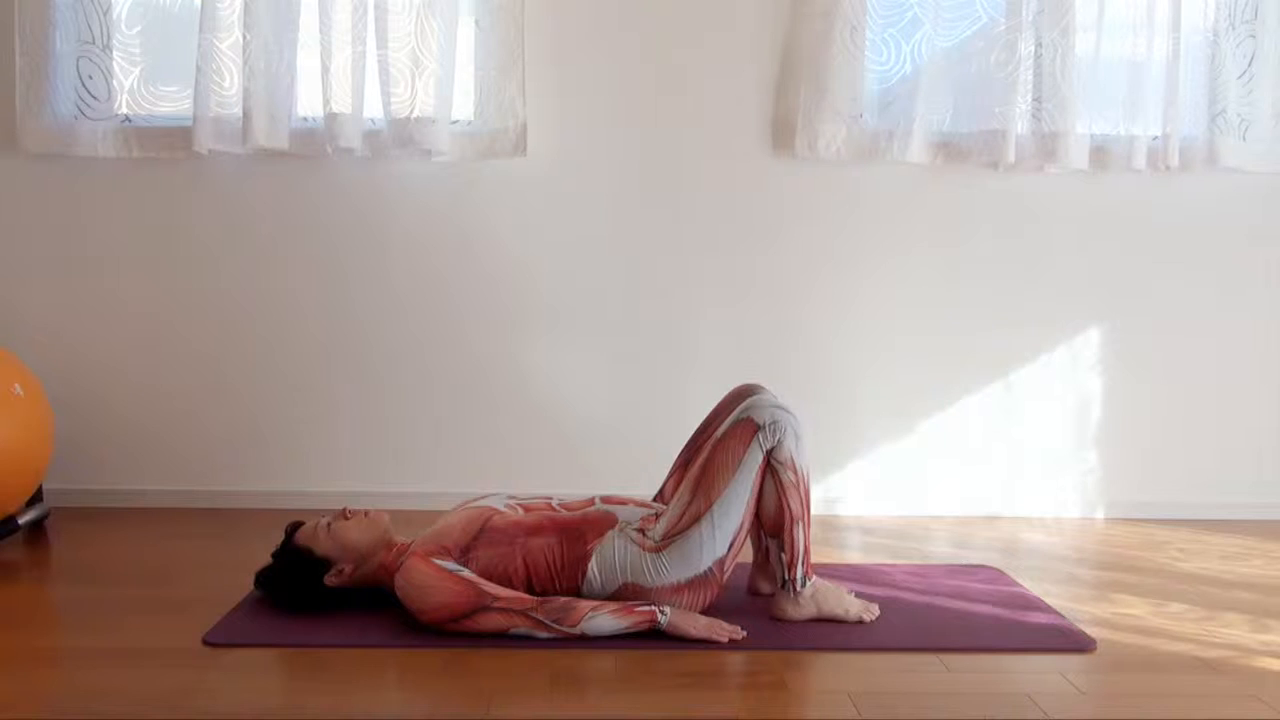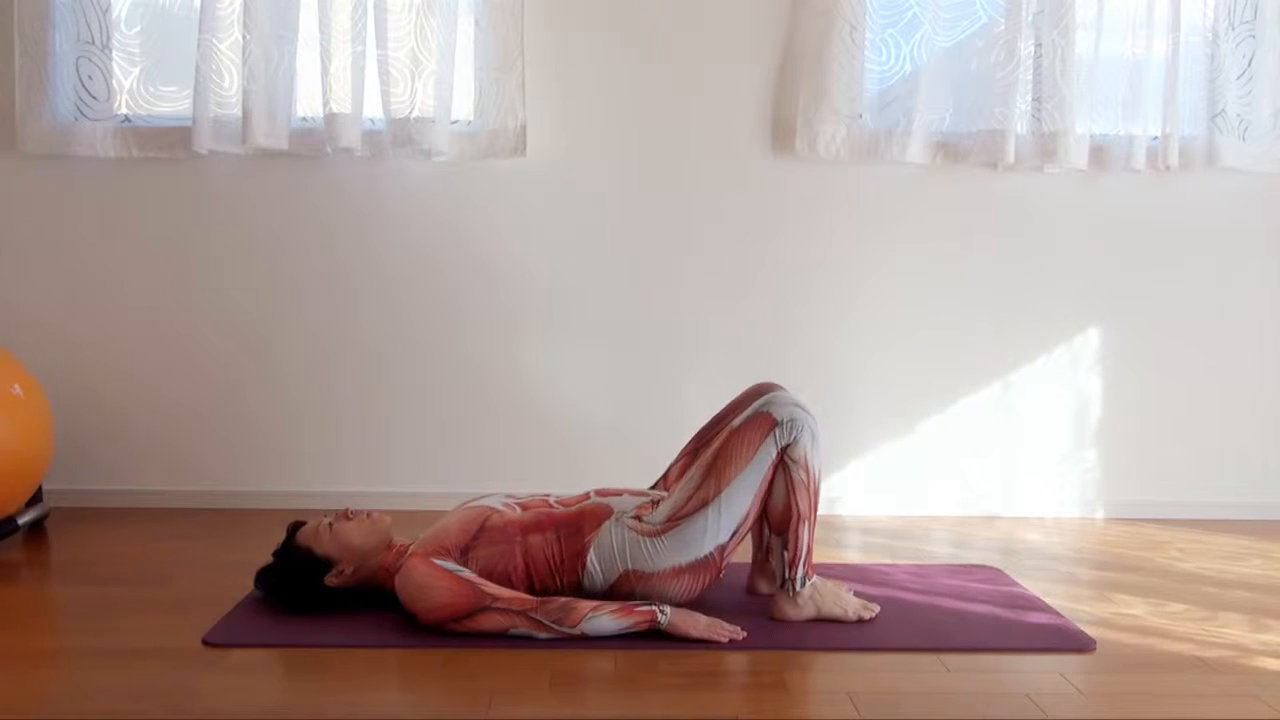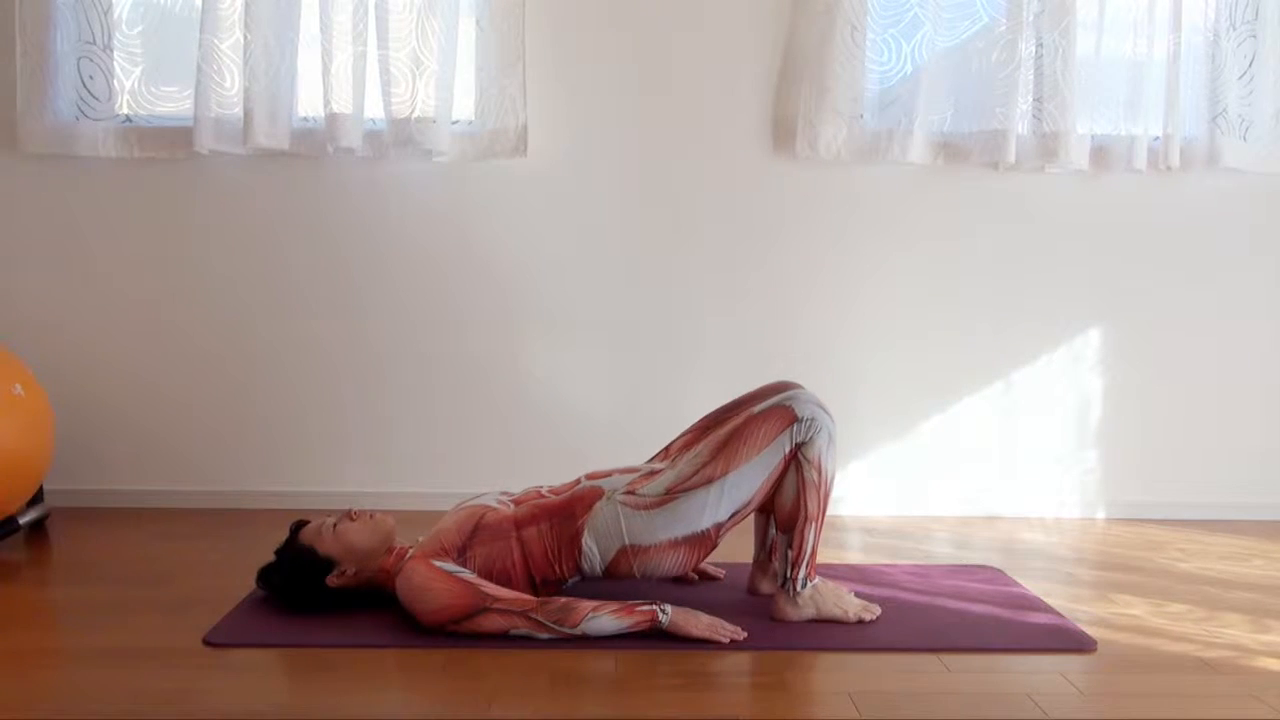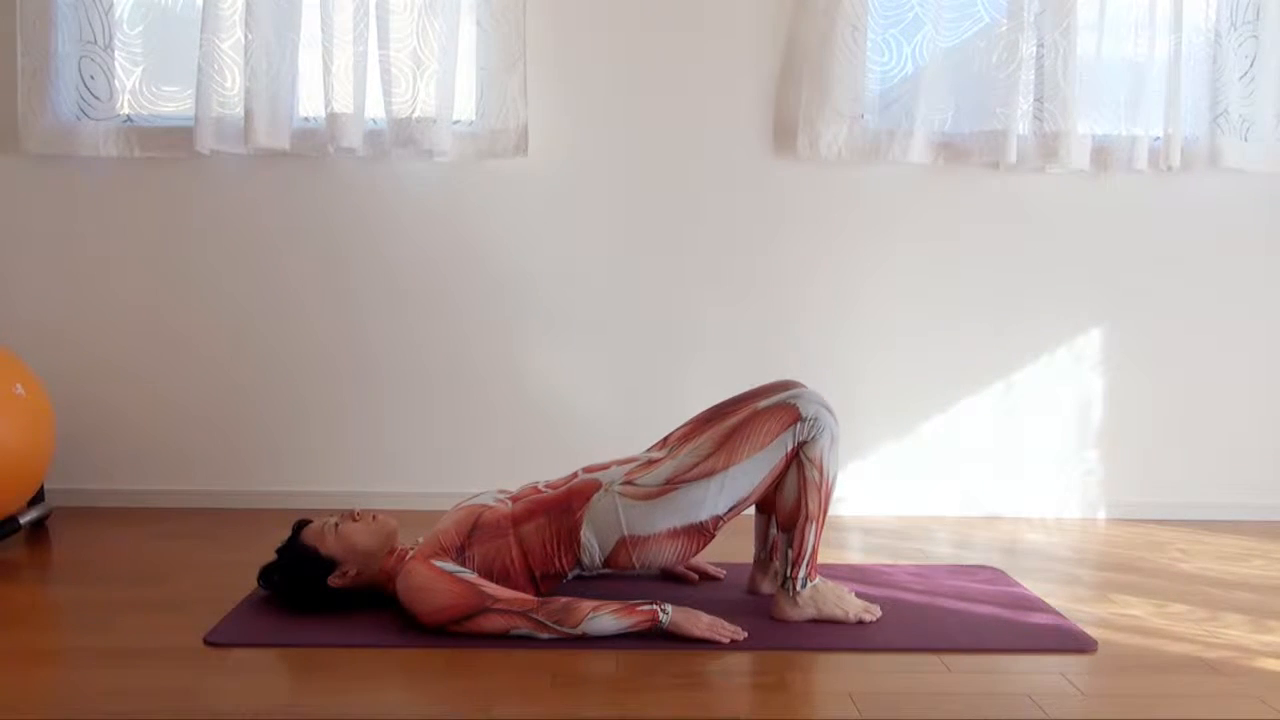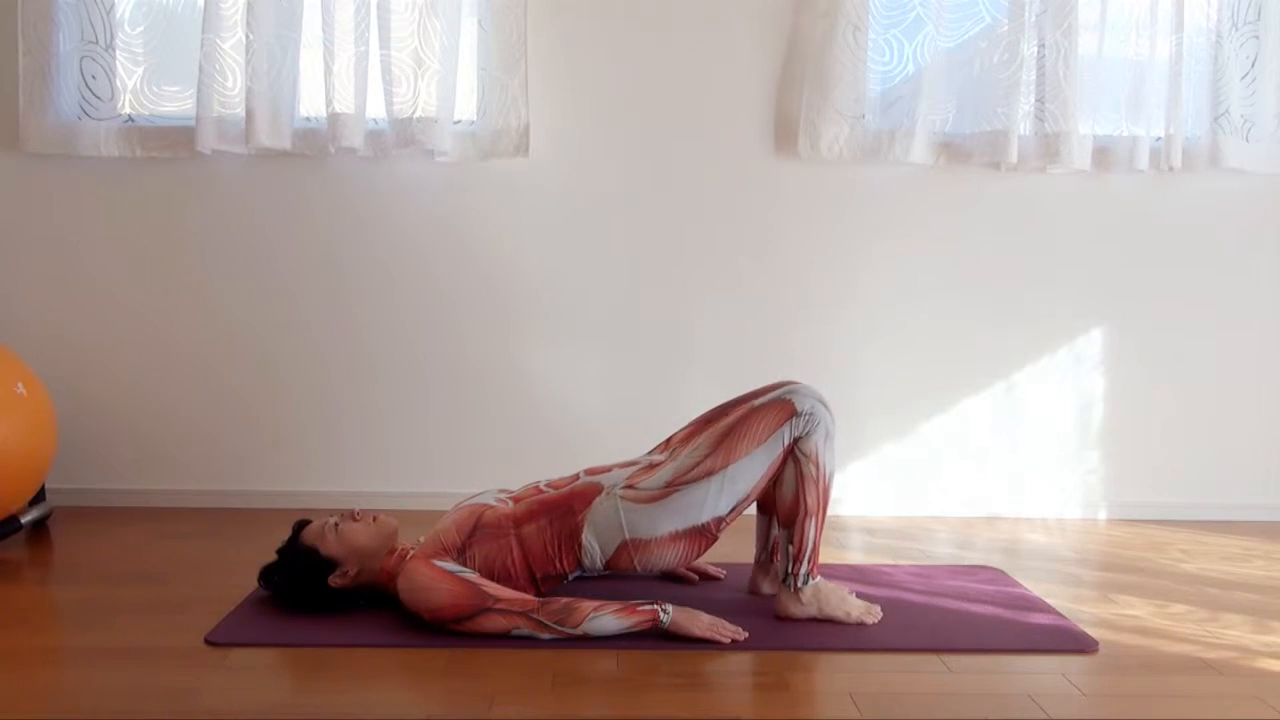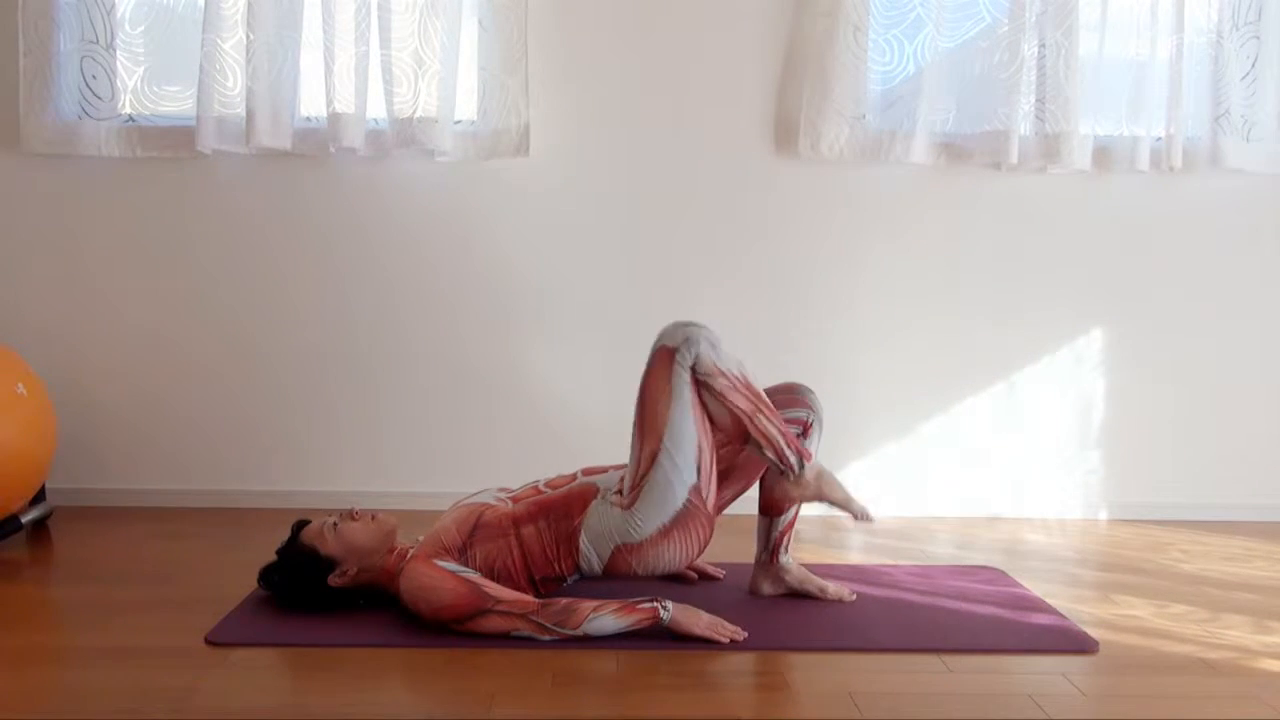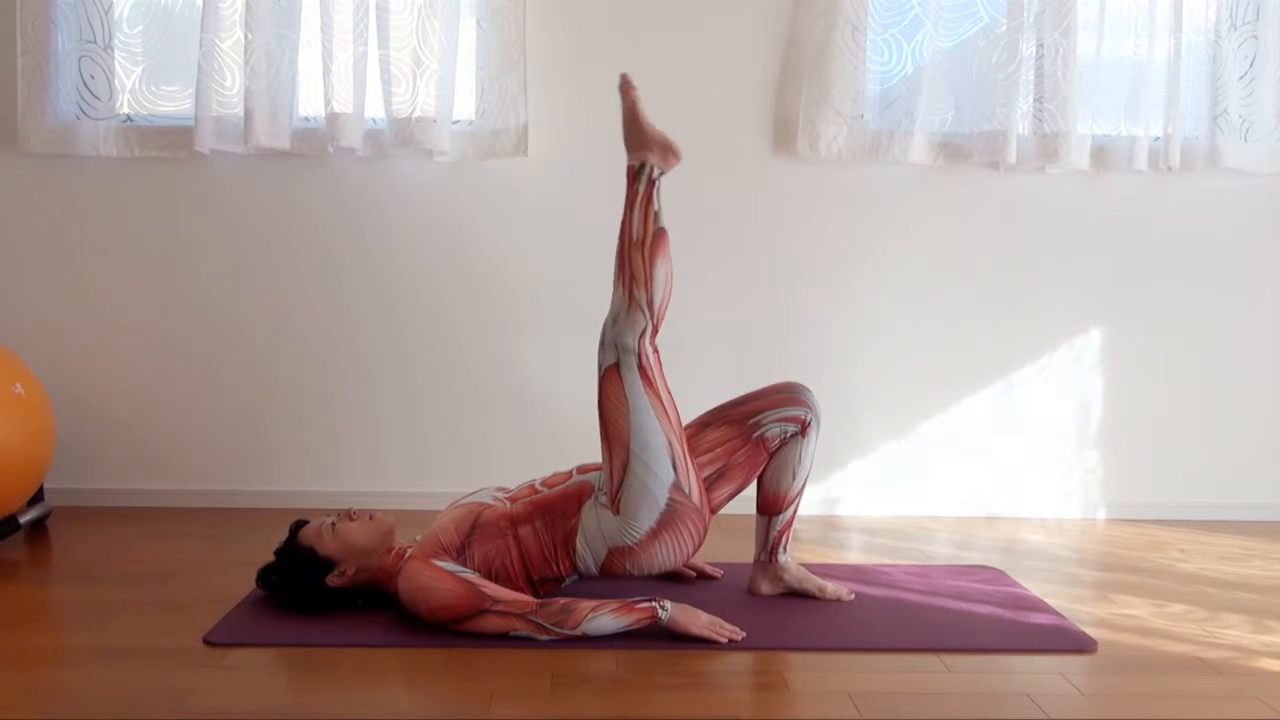
dt=0.5s
person 1, frame 1
left shoulder: (425, 554)
right shoulder: (420, 586)
right elbow: (541, 616)
left wrist: (653, 516)
right wrist: (665, 615)
left hip: (639, 531)
right hip: (660, 570)
left knee: (749, 401)
right knee: (767, 417)
left ankle: (771, 571)
right ankle: (798, 593)
person 1, frame 2
left shoulder: (425, 555)
right shoulder: (420, 585)
right elbow: (541, 617)
right wrist: (665, 615)
left hip: (637, 517)
right hip: (651, 555)
left knee: (765, 400)
right knee: (785, 416)
left ankle: (769, 570)
right ankle: (797, 593)
person 1, frame 3
left shoulder: (424, 558)
right shoulder: (420, 588)
right elbow: (541, 617)
right wrist: (667, 616)
left hip: (628, 501)
right hip: (635, 529)
left knee: (783, 401)
right knee: (804, 415)
left ankle: (771, 571)
right ankle: (799, 593)
person 1, frame 4
left shoulder: (424, 557)
right shoulder: (420, 588)
right elbow: (543, 616)
right wrist: (667, 615)
left hip: (619, 492)
right hip: (629, 520)
left knee: (790, 404)
right knee: (809, 415)
left ankle: (772, 569)
right ankle: (798, 592)
person 1, frame 5
left shoulder: (428, 555)
right shoulder: (419, 585)
right elbow: (541, 617)
right wrist: (668, 615)
left hip: (627, 497)
right hip: (632, 526)
left knee: (789, 411)
right knee: (804, 409)
left ankle: (772, 569)
right ankle: (802, 588)
person 1, frame 6
left shoulder: (432, 552)
right shoulder: (421, 585)
right elbow: (541, 618)
left wrist: (672, 553)
right wrist: (667, 612)
left hip: (625, 506)
right hip: (639, 526)
left knee: (797, 402)
right knee: (684, 341)
left ankle: (774, 567)
right ankle: (803, 472)
person 1, frame 7
left shoulder: (427, 555)
right shoulder: (419, 586)
right elbow: (538, 618)
right wrist: (664, 611)
left hip: (641, 524)
right hip: (631, 533)
right knee: (625, 341)
left ankle: (773, 567)
